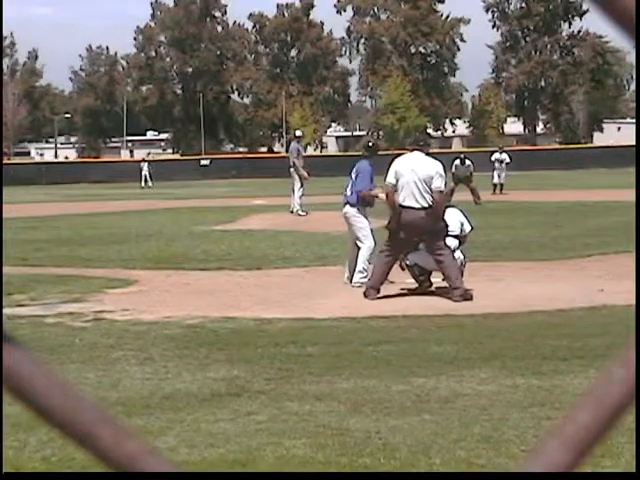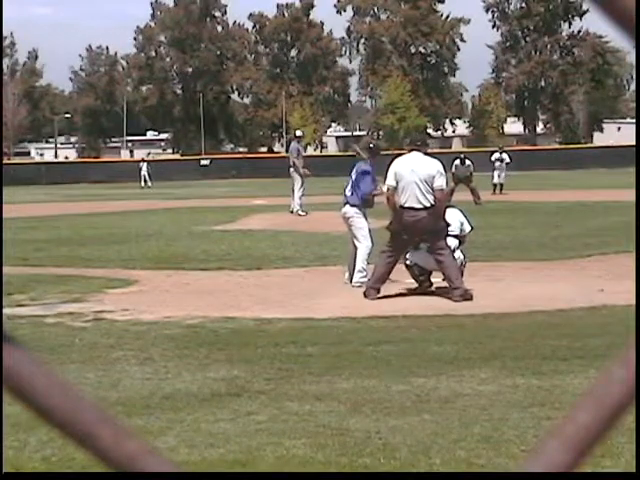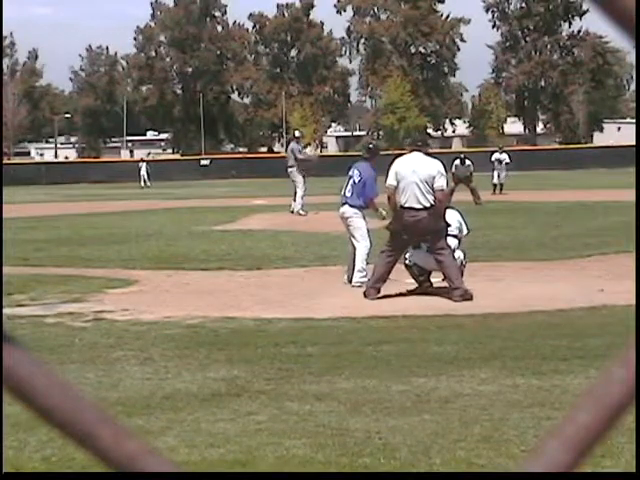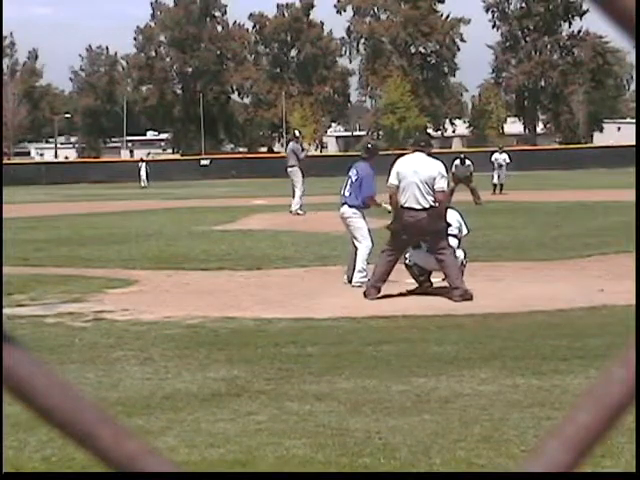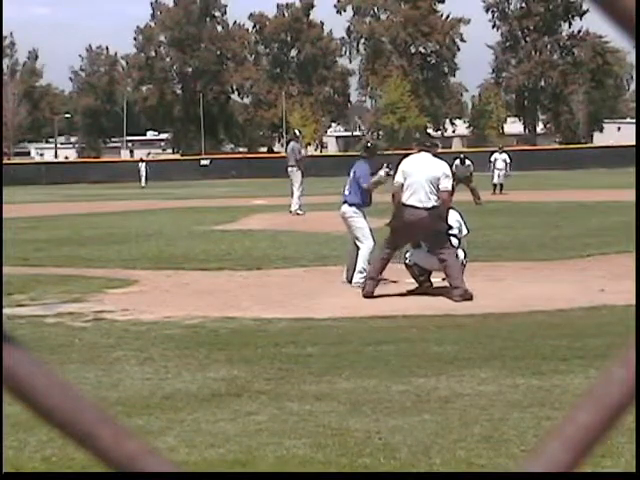
dt=0.3s
person 1, frame 1
left shoulder: (398, 161)
right shoulder: (435, 165)
left elbow: (389, 191)
right elbow: (438, 198)
left wrist: (395, 213)
right wrist: (438, 218)
left hip: (403, 214)
right hip: (426, 215)
left knee: (389, 252)
right knee: (442, 252)
left ankle: (372, 289)
right ankle: (458, 290)
person 1, frame 2
left shoulder: (397, 163)
right shoulder: (434, 164)
left elbow: (390, 194)
right elbow: (440, 197)
left wrist: (396, 214)
right wrist: (439, 218)
left hip: (405, 215)
right hip: (428, 215)
left knee: (390, 252)
right knee: (443, 252)
left ankle: (372, 289)
right ankle: (458, 290)
person 1, frame 3
left shoulder: (398, 163)
right shoulder: (435, 164)
left elbow: (390, 194)
right elbow: (440, 197)
left wrist: (396, 215)
right wrist: (440, 218)
left hip: (405, 215)
right hip: (428, 216)
left knee: (390, 252)
right knee: (443, 252)
left ankle: (372, 289)
right ankle: (458, 290)
person 1, frame 4
left shoulder: (400, 162)
right shoulder: (437, 165)
left elbow: (392, 193)
right elbow: (441, 198)
left wrist: (398, 215)
right wrist: (440, 218)
left hip: (405, 215)
right hip: (428, 216)
left knee: (390, 252)
right knee: (445, 253)
left ankle: (372, 289)
right ankle: (458, 291)
person 1, frame 5
left shoulder: (407, 161)
right shoulder: (442, 166)
left elbow: (396, 192)
right elbow: (445, 198)
left wrist: (398, 213)
right wrist: (441, 218)
left hip: (406, 213)
right hip: (429, 215)
left knee: (387, 248)
right knee: (446, 252)
left ankle: (369, 285)
right ankle: (459, 290)
person 2, frame 1
left shoulder: (360, 165)
right shoulder: (366, 167)
right elbow: (363, 192)
left wrist: (375, 193)
right wrist: (378, 194)
left hip: (350, 208)
right hip: (356, 210)
left knee: (356, 243)
right knee: (368, 243)
left ankle: (350, 276)
right ankle: (359, 279)
person 2, frame 2
left shoulder: (360, 165)
right shoulder: (366, 169)
left elbow: (369, 187)
right elbow: (366, 193)
left wrist: (380, 189)
right wrist: (382, 191)
left hip: (349, 208)
right hip: (356, 210)
left knee: (357, 243)
right knee: (365, 244)
left ankle: (350, 276)
right ankle: (359, 279)
person 2, frame 3
left shoulder: (355, 166)
right shoulder: (369, 172)
right elbow: (369, 199)
right wrist: (379, 211)
left hip: (345, 208)
right hip: (354, 211)
left knee: (356, 243)
right knee: (363, 244)
left ankle: (350, 276)
right ankle: (358, 279)
person 2, frame 4
left shoulder: (355, 166)
right shoulder: (368, 171)
right elbow: (368, 197)
right wrist: (383, 205)
left hip: (346, 208)
right hip: (354, 211)
left knee: (357, 243)
right knee: (365, 244)
left ankle: (350, 275)
right ankle: (359, 279)
person 2, frame 5
left shoulder: (361, 165)
right shoulder: (362, 167)
left elbow: (372, 184)
right elbow: (366, 185)
left wrist: (382, 174)
right wrist: (380, 175)
left hip: (350, 208)
right hip: (353, 210)
left knee: (359, 242)
right knee: (367, 243)
left ankle: (350, 275)
right ankle: (359, 279)
